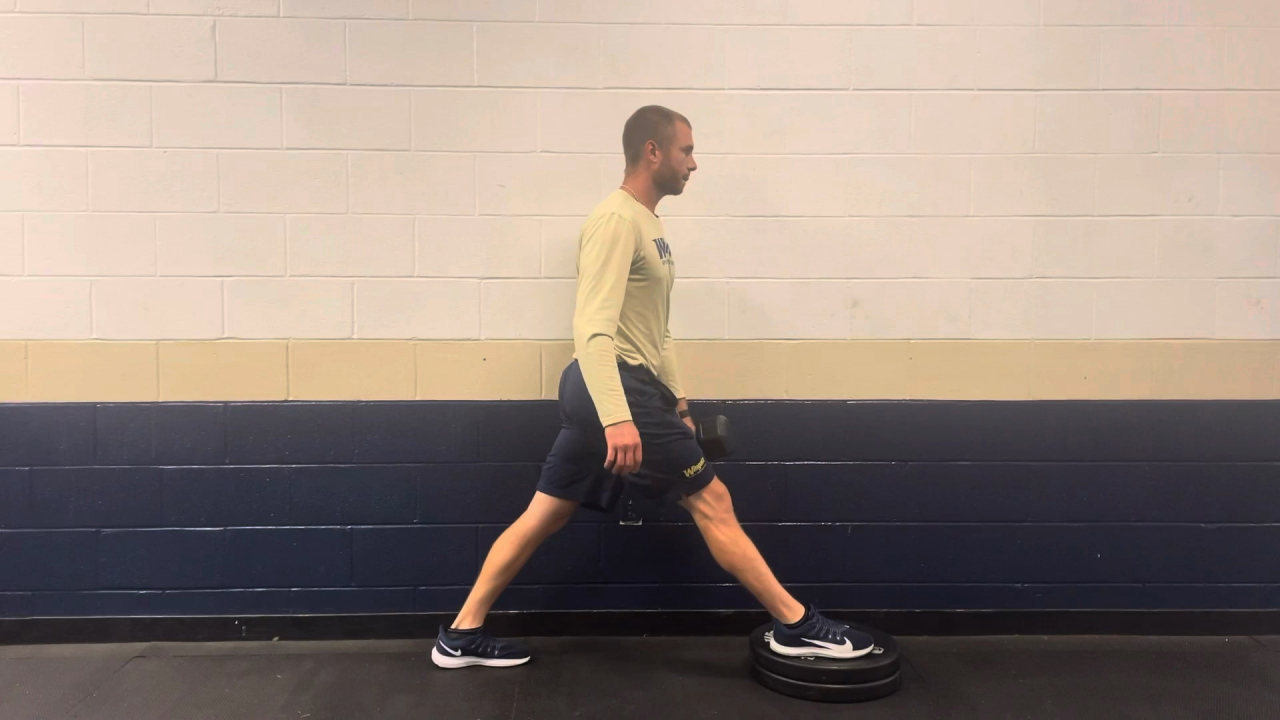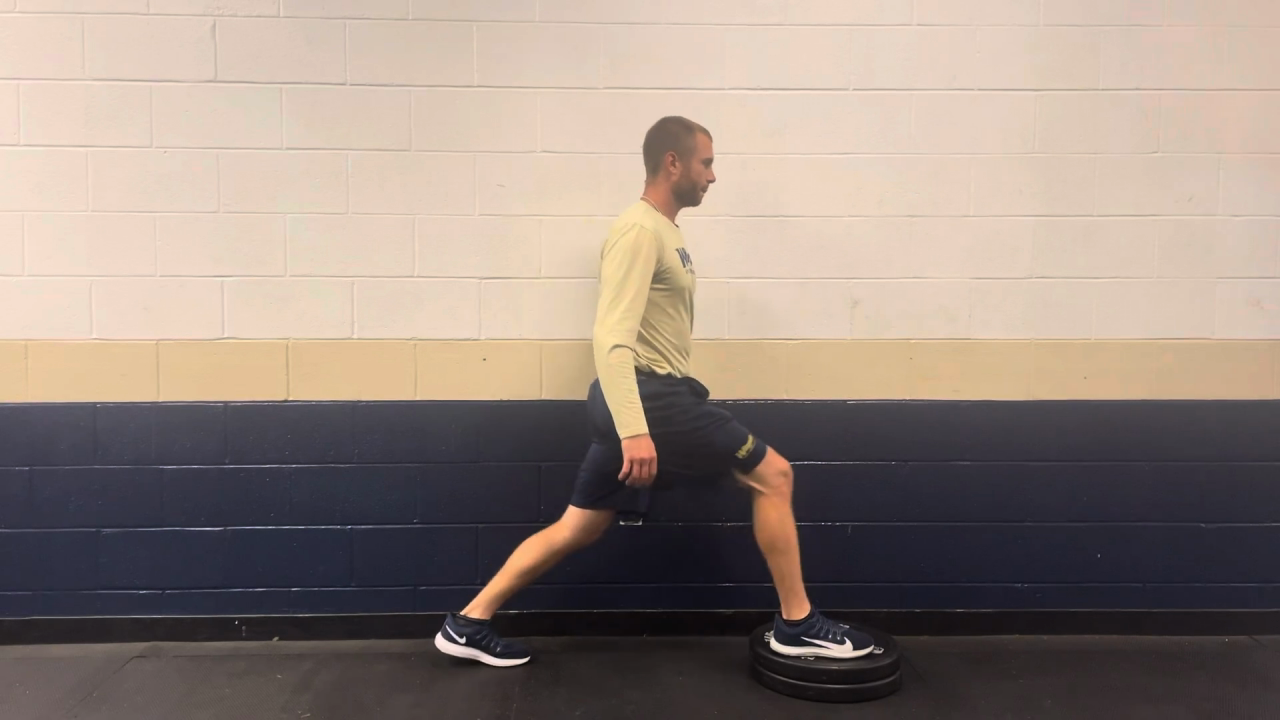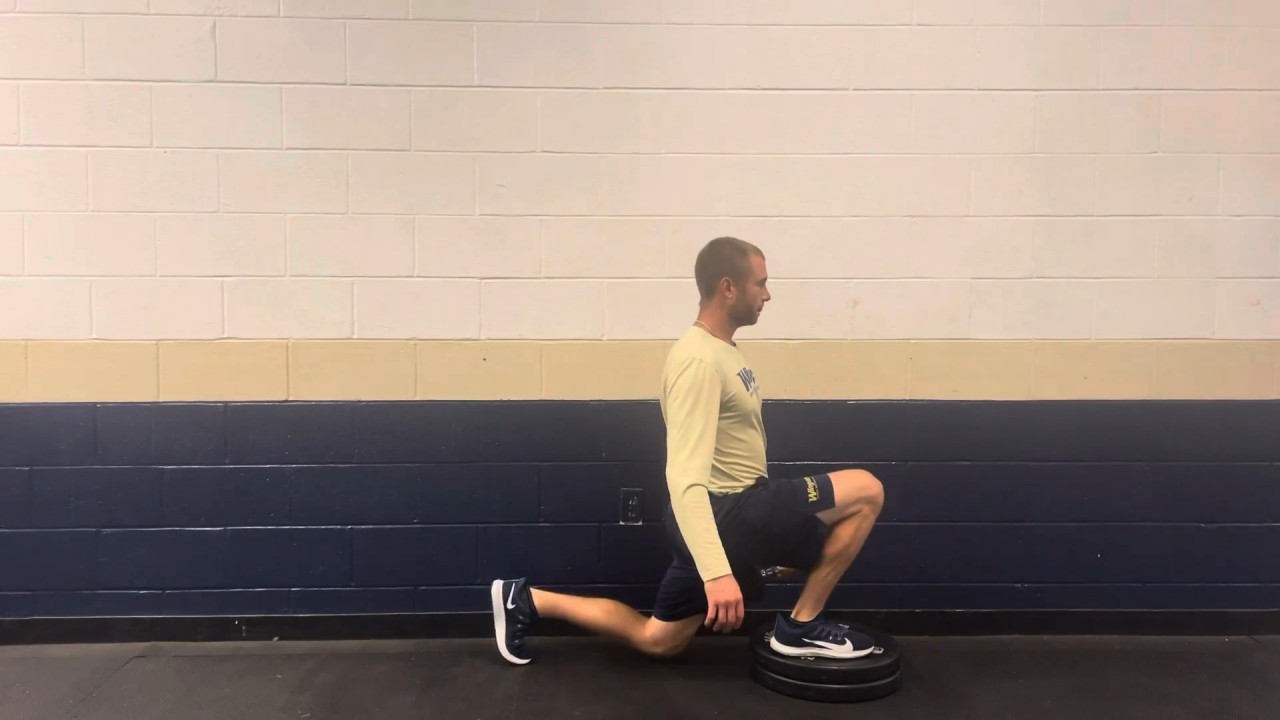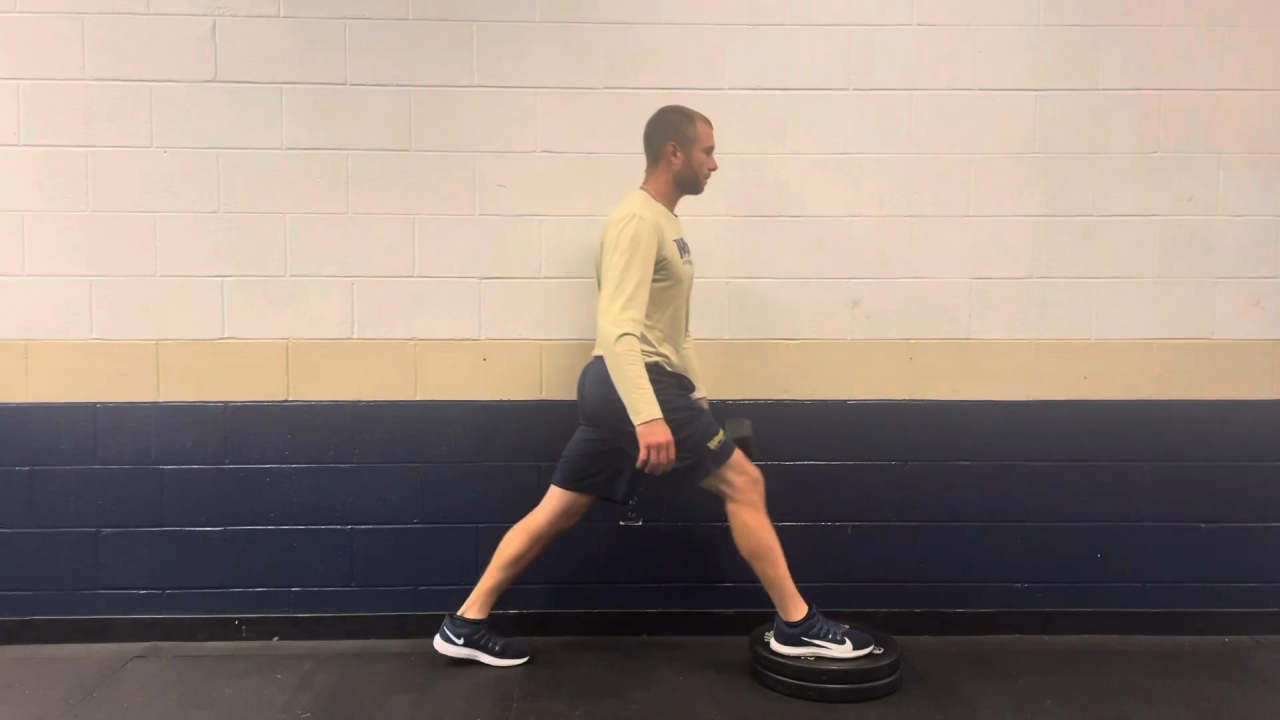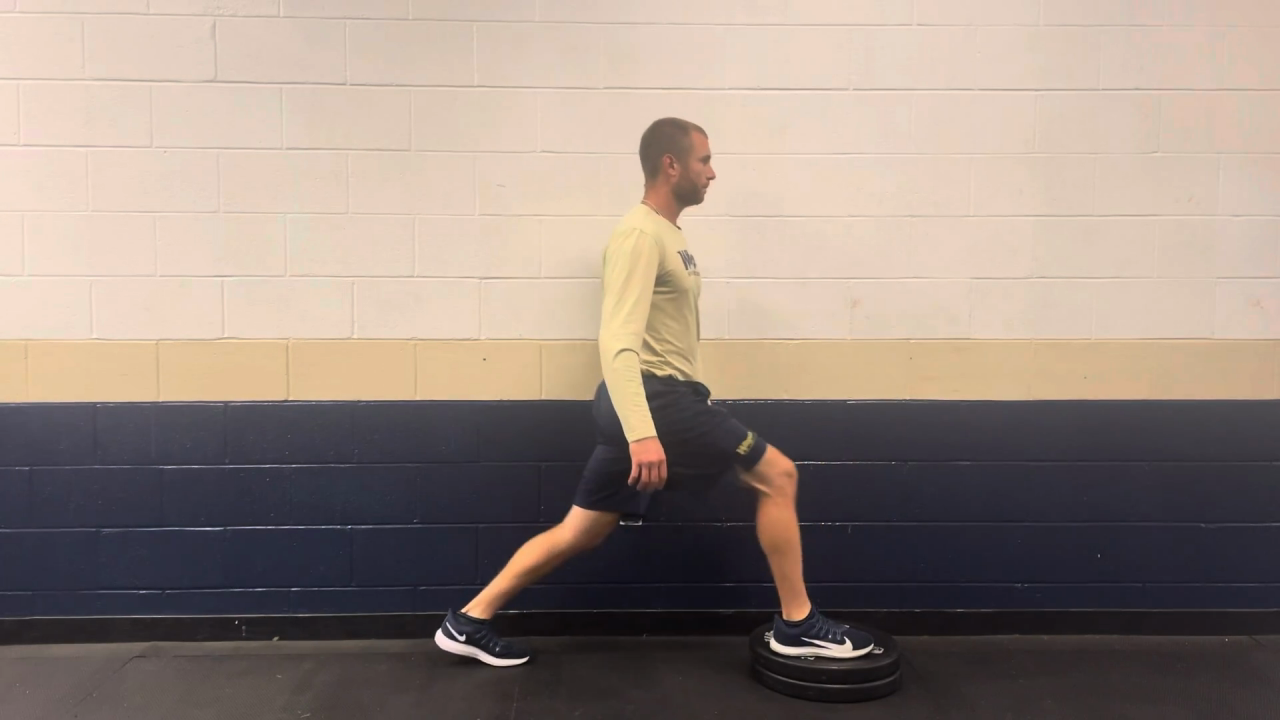
dt=1s
person 1, frame 1
left shoulder: (645, 222)
right shoulder: (617, 221)
left elbow: (652, 330)
right elbow: (593, 328)
left wrist: (677, 405)
right wrist: (618, 418)
left hip: (600, 390)
right hip: (617, 388)
left knee: (545, 513)
right knee: (712, 500)
left ankle: (462, 634)
right ankle: (797, 626)
person 1, frame 2
left shoulder: (661, 229)
right shoulder: (639, 231)
right elbow: (611, 338)
right wrist: (634, 430)
left hip: (640, 398)
right hip: (649, 395)
left knee: (578, 525)
right knee: (772, 475)
left ankle: (469, 621)
right ankle: (798, 624)
person 1, frame 3
left shoulder: (720, 350)
right shoulder: (699, 362)
right elbow: (685, 478)
left wrist: (774, 537)
right wrist: (717, 573)
left hip: (735, 508)
right hip: (729, 514)
left knee: (658, 639)
right knee: (866, 491)
left ankle: (524, 601)
right ankle: (803, 624)
person 1, frame 4
left shoulder: (663, 222)
right shoulder: (638, 220)
left elbow: (670, 329)
right elbow: (619, 329)
left wrist: (699, 399)
right wrist: (649, 416)
left hip: (617, 389)
right hip: (634, 385)
left knee: (557, 511)
right knee: (743, 485)
left ankle: (465, 624)
right ankle: (798, 625)
person 1, frame 5
left shoulder: (665, 234)
right shoulder: (640, 235)
right elbow: (618, 343)
right wrist: (642, 432)
left hip: (651, 400)
right hip: (654, 399)
left knee: (579, 530)
right knee: (778, 475)
left ankle: (469, 621)
right ankle: (798, 624)
